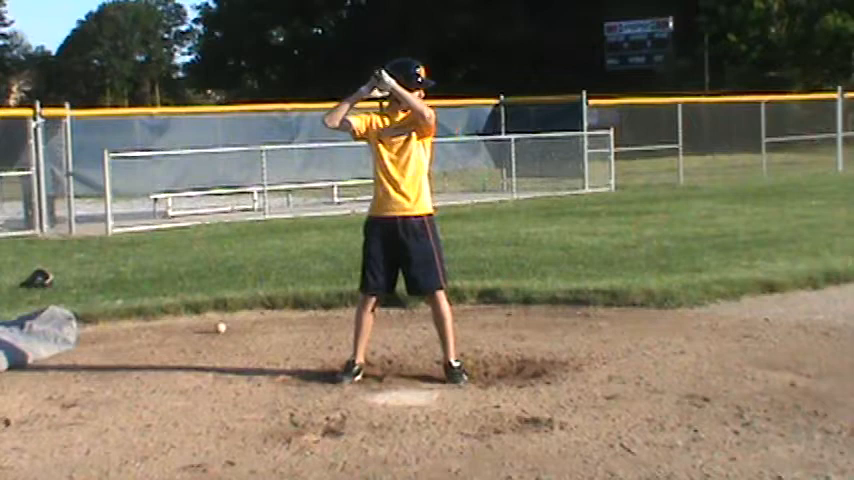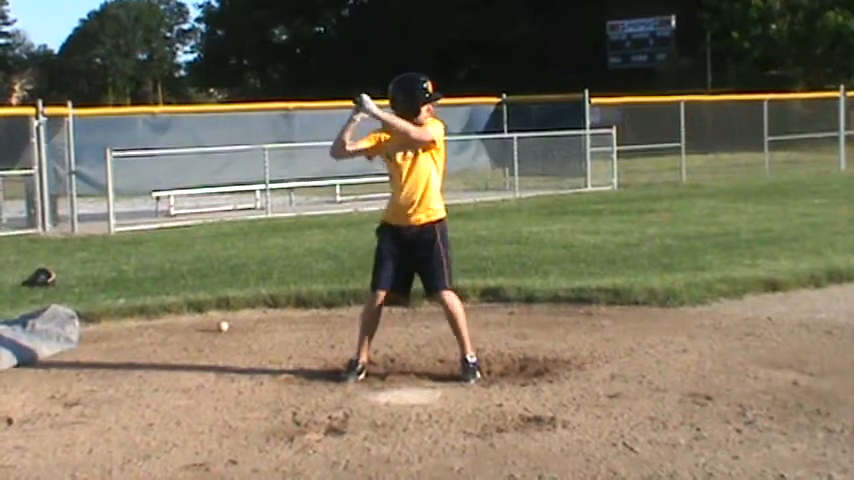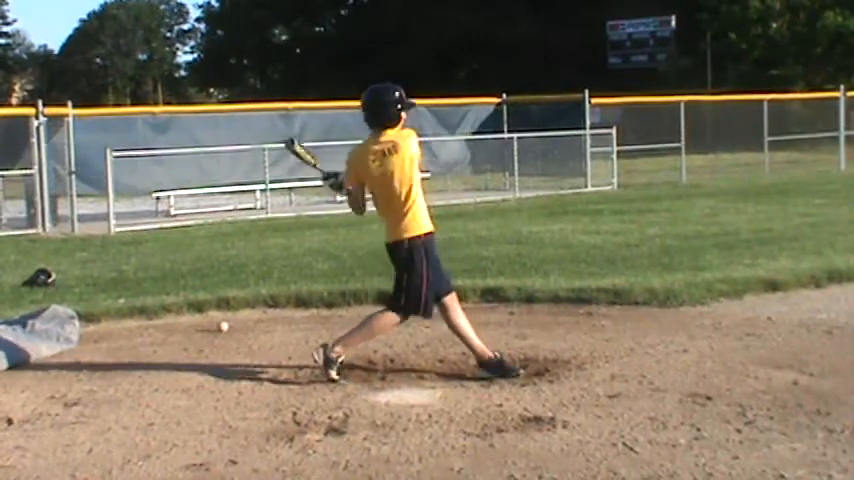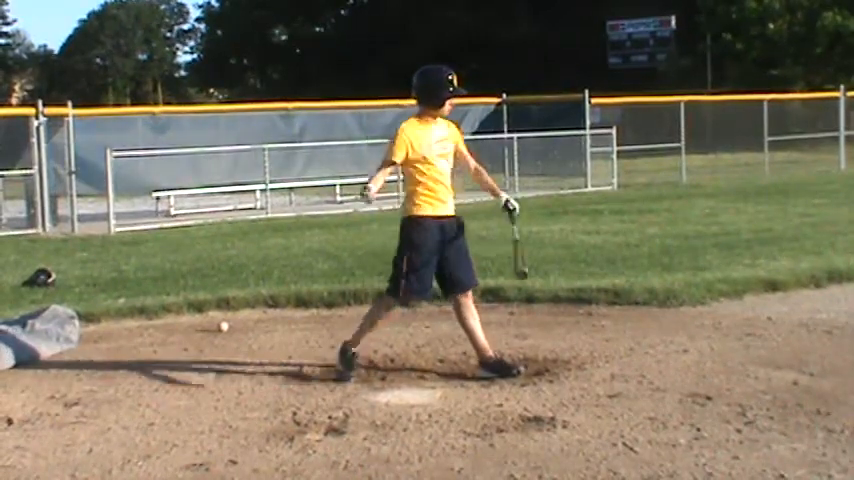
dt=1s
person 1, frame 1
left shoulder: (423, 120)
right shoulder: (373, 122)
left elbow: (426, 115)
right elbow: (330, 121)
left wrist: (393, 86)
right wrist: (361, 93)
left hip: (418, 218)
right hip: (381, 220)
left knee: (436, 293)
right knee: (369, 295)
left ankle: (452, 361)
right ankle: (357, 361)
person 1, frame 2
left shoulder: (435, 127)
right shoulder: (383, 137)
left elbow: (413, 134)
right elbow: (338, 151)
left wrist: (375, 112)
right wrist: (355, 116)
left hip: (430, 224)
right hip: (394, 226)
left knee: (443, 292)
right knee: (378, 295)
left ankle: (469, 357)
right ankle: (360, 360)
person 1, frame 3
left shoulder: (357, 156)
right shoulder: (408, 139)
left elbow: (358, 208)
left wrist: (346, 185)
left hip: (398, 237)
right hip: (416, 236)
left knee: (447, 298)
right knee: (401, 310)
left ankle: (486, 357)
right ankle: (334, 351)
person 1, frame 4
left shoulder: (450, 129)
right shoulder: (408, 129)
left elbow: (471, 165)
right elbow: (384, 168)
left wrist: (500, 194)
right wrist: (372, 186)
left hip: (448, 219)
right hip: (418, 220)
left knee: (463, 291)
right knee: (398, 294)
left ankle: (487, 358)
right ankle: (352, 348)
